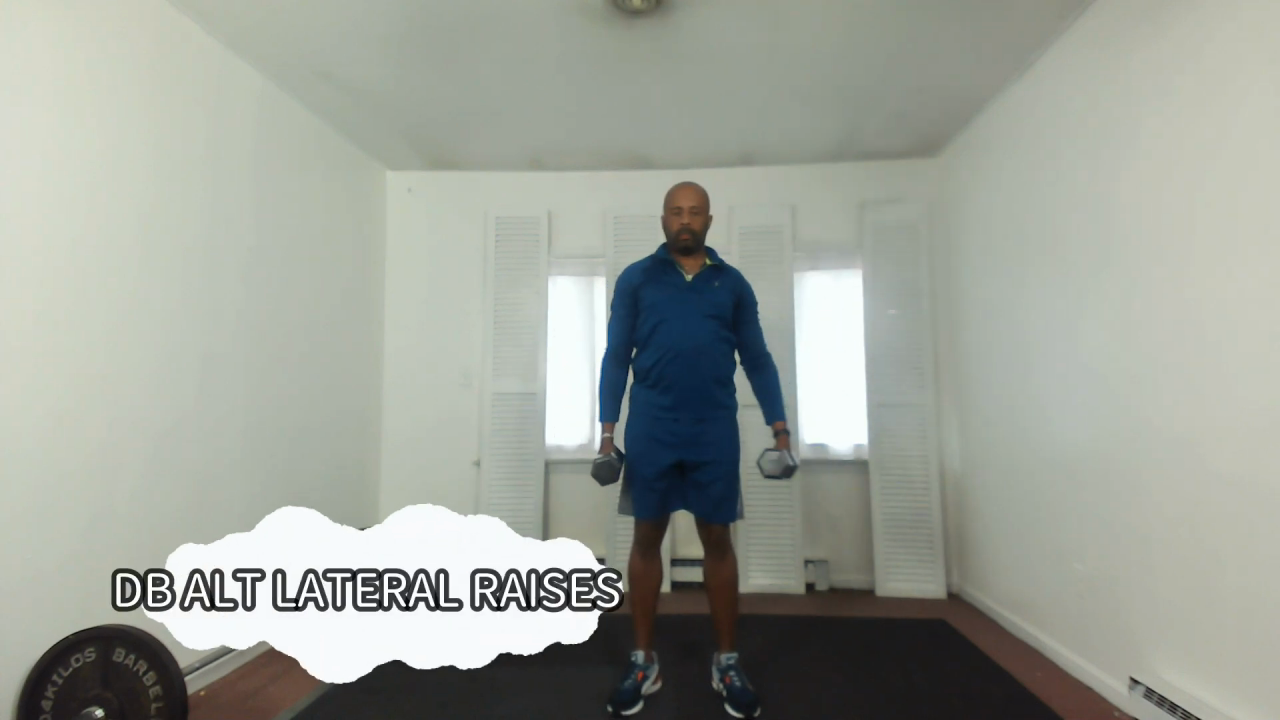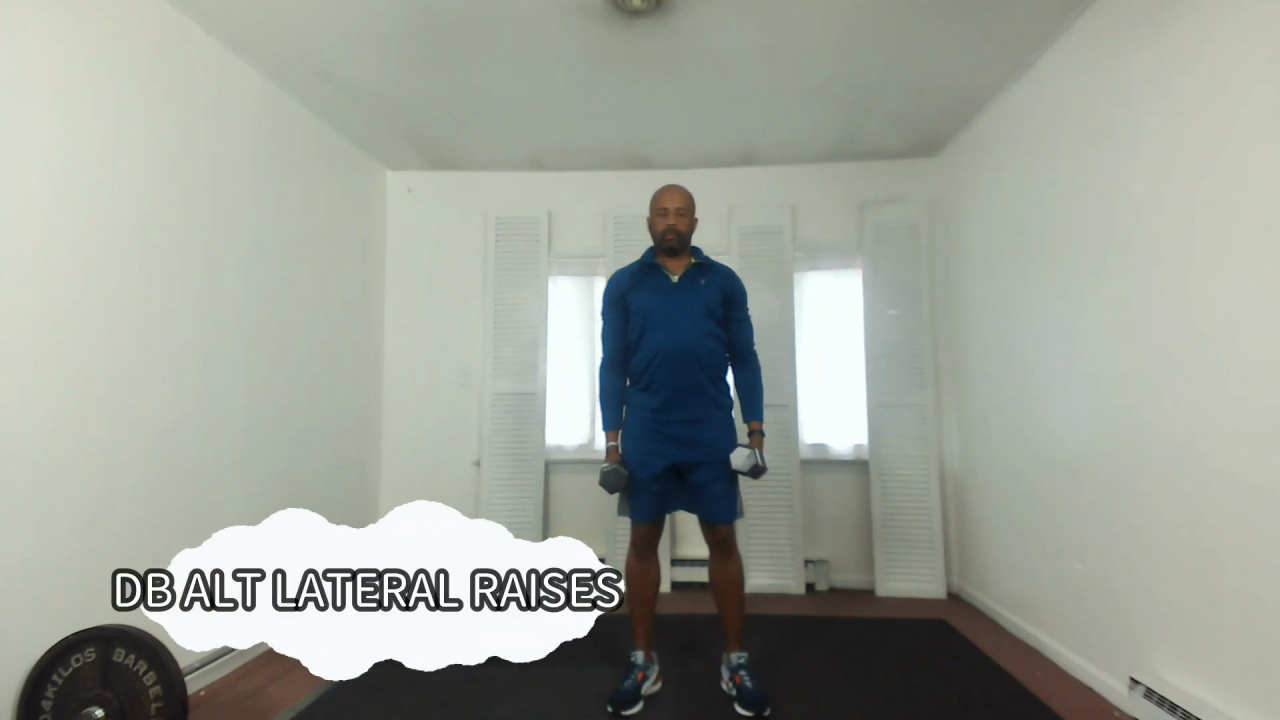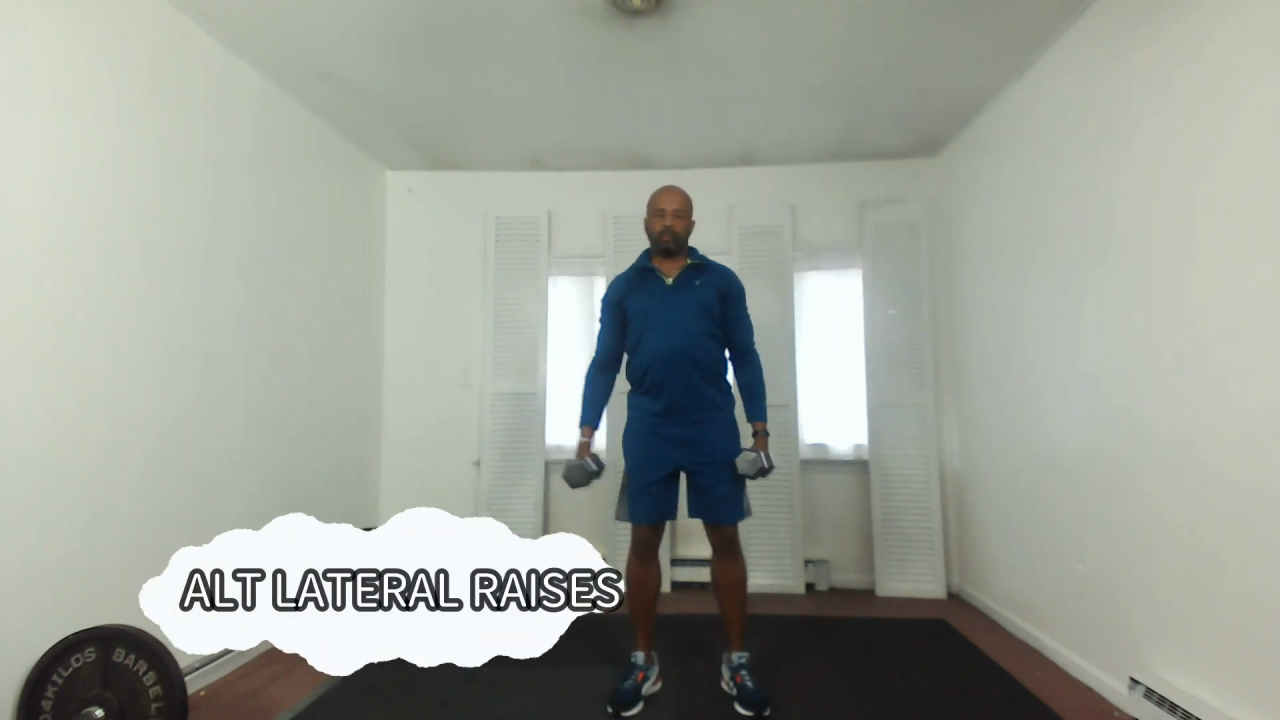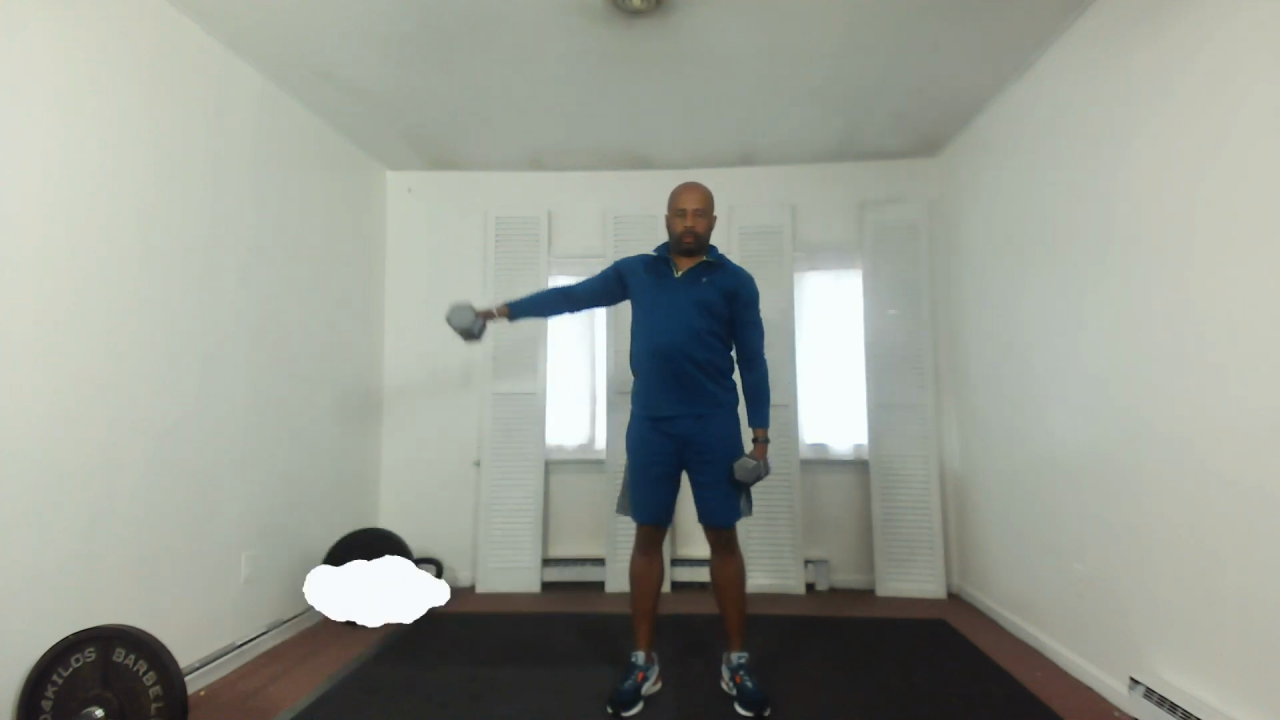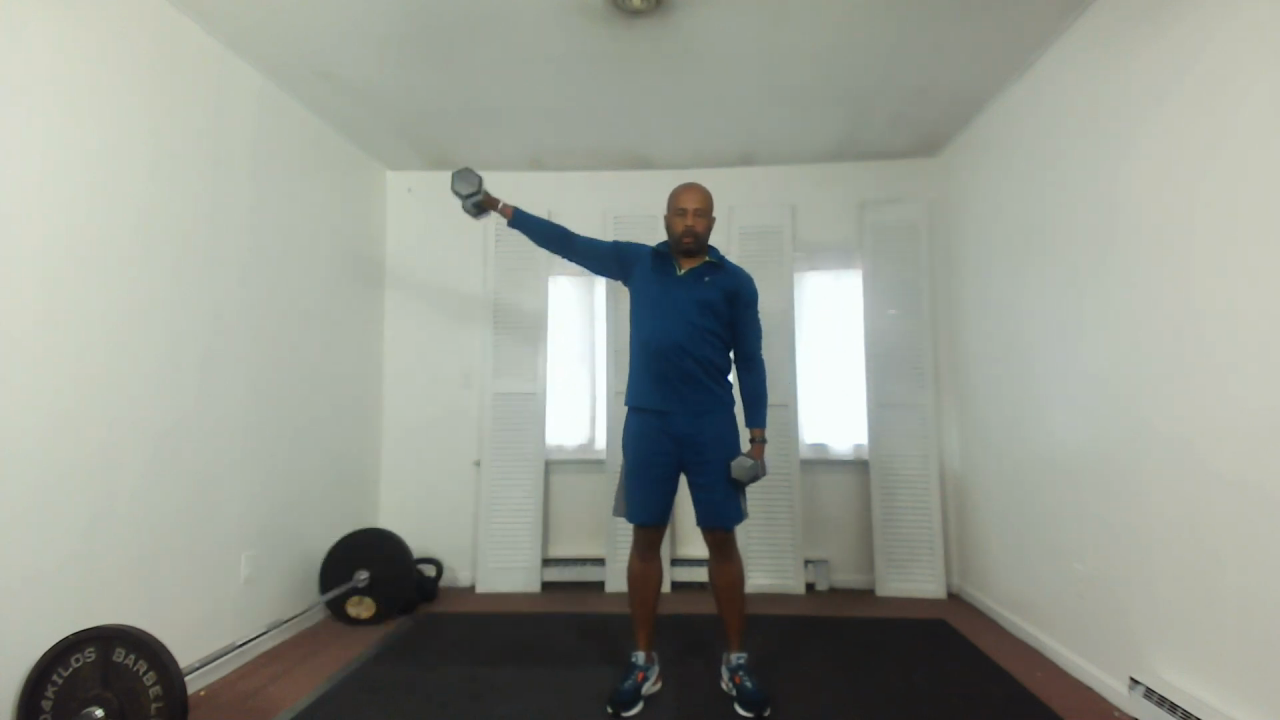
dt=0.4s
person 1, frame 1
left shoulder: (732, 283)
right shoulder: (636, 279)
left elbow: (756, 358)
right elbow: (616, 356)
left wrist: (779, 424)
right wrist: (607, 428)
left hip: (715, 431)
right hip: (650, 429)
left knee: (718, 540)
right knee: (647, 538)
left ankle: (727, 663)
right ankle: (643, 662)
person 1, frame 2
left shoulder: (724, 281)
right shoulder: (624, 284)
left elbow: (744, 357)
right elbow: (613, 363)
left wrist: (755, 427)
right wrist: (613, 436)
left hip: (711, 430)
right hip: (646, 431)
left knee: (722, 539)
right knee: (643, 539)
left ankle: (735, 663)
right ankle: (643, 662)
person 1, frame 3
left shoulder: (722, 281)
right shoulder: (622, 288)
left elbow: (744, 357)
right elbow: (605, 364)
left wrist: (759, 427)
right wrist: (588, 432)
left hip: (713, 430)
right hip: (648, 431)
left knee: (725, 540)
right knee: (643, 542)
left ankle: (736, 663)
right ankle: (643, 663)
person 1, frame 4
left shoulder: (735, 281)
right shoulder: (635, 271)
left elbow: (752, 360)
right elbow: (572, 295)
left wrist: (760, 433)
right wrist: (506, 311)
left hip: (714, 427)
right hip: (650, 426)
left knee: (723, 538)
right knee: (647, 538)
left ankle: (736, 663)
right ankle: (642, 663)
person 1, frame 5
left shoulder: (735, 281)
right shoulder: (637, 262)
left elbow: (750, 361)
right elbow: (569, 243)
left wrist: (757, 434)
right wrist: (505, 211)
left hip: (713, 426)
right hip: (648, 424)
left knee: (721, 540)
right knee: (646, 539)
left ankle: (736, 663)
right ankle: (643, 663)
